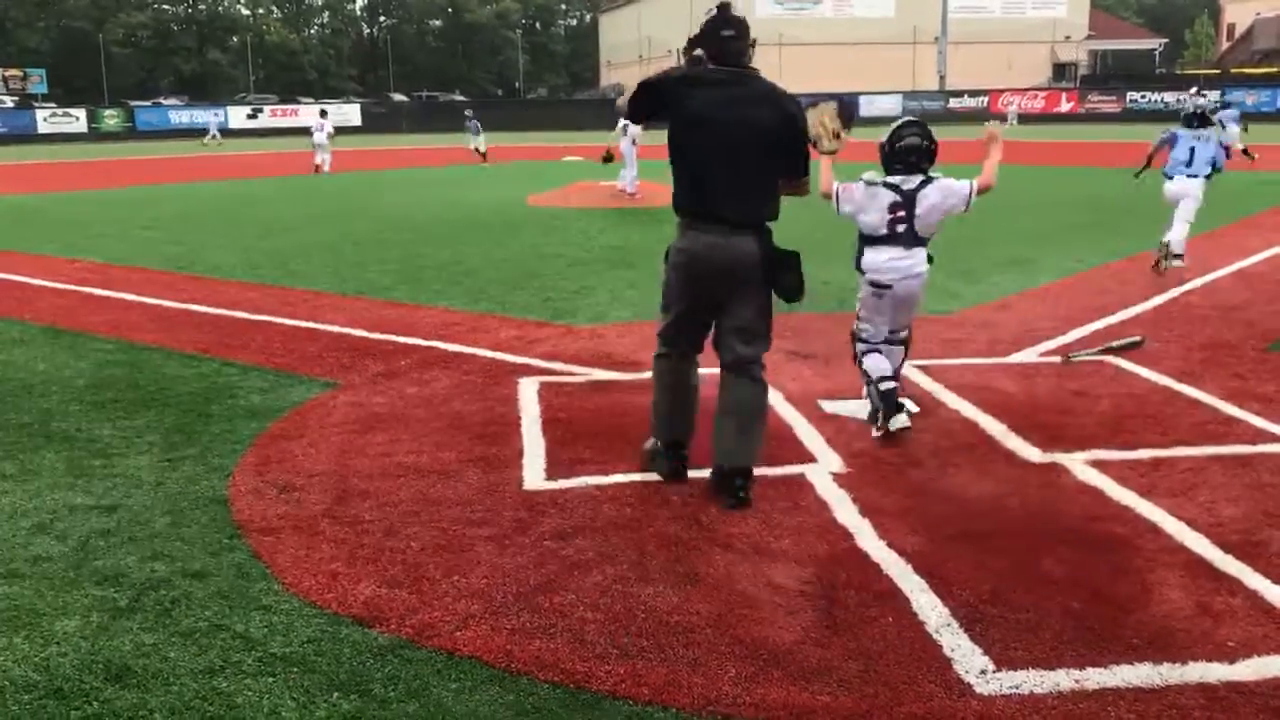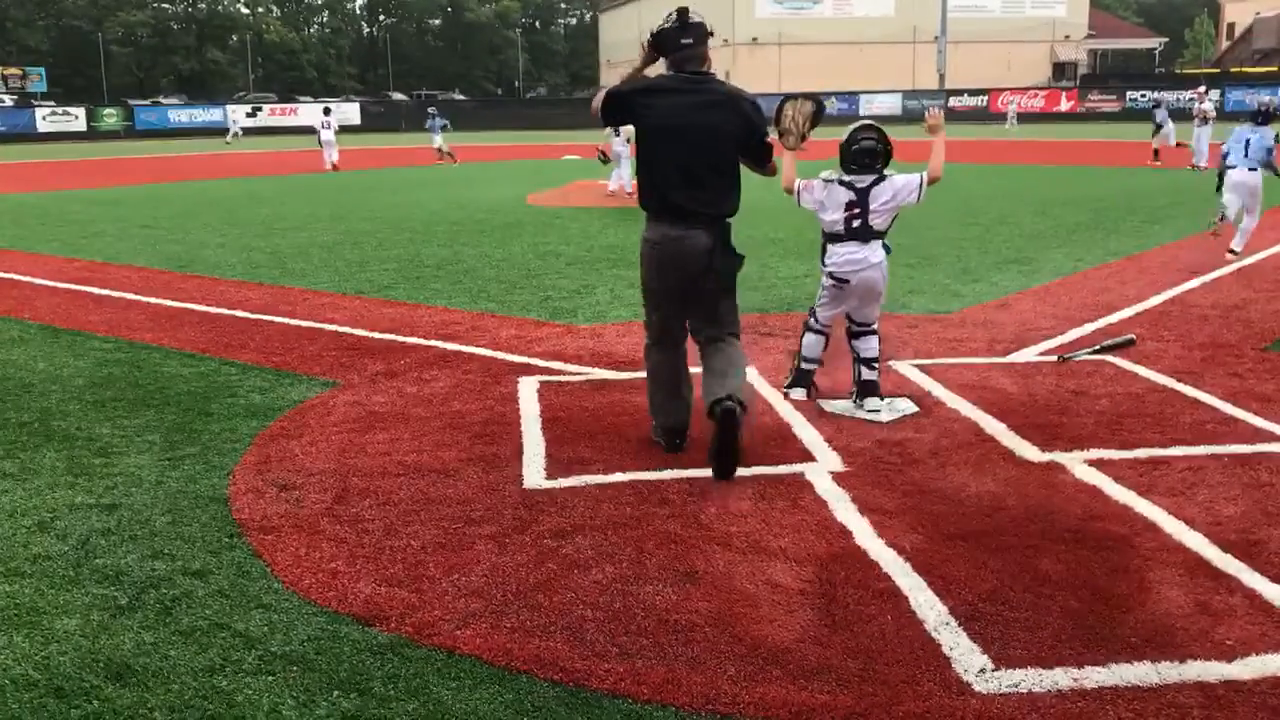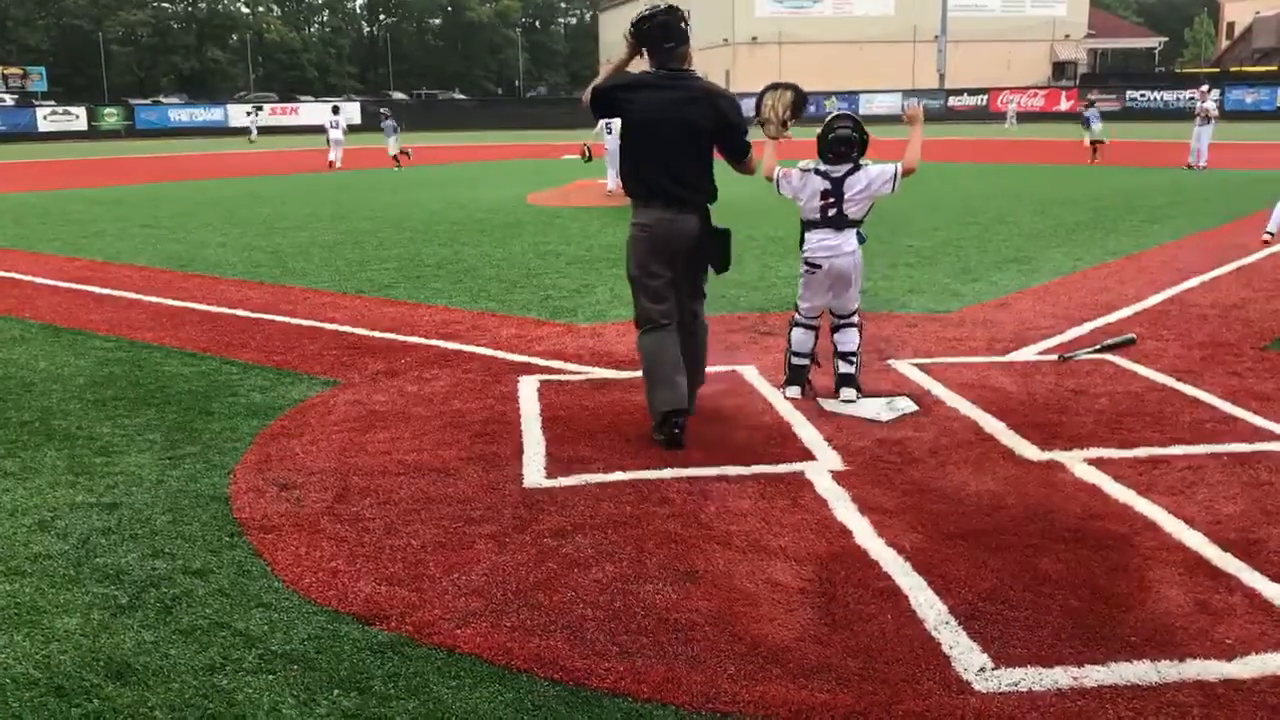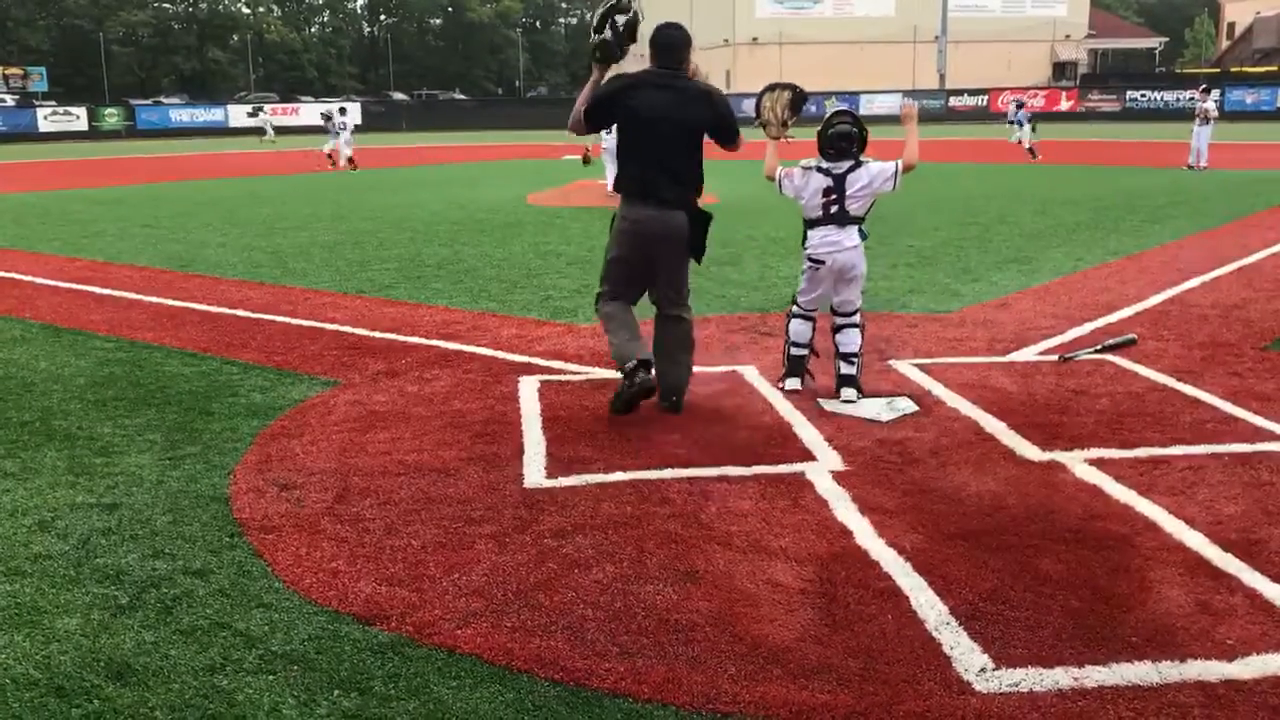
dt=0.3s
person 1, frame 1
left shoulder: (679, 86)
right shoulder: (783, 105)
left elbow: (628, 107)
right elbow: (798, 184)
left wrist: (678, 70)
left hip: (697, 241)
right hip: (753, 245)
left knee: (676, 348)
right knee: (745, 361)
left ankle: (671, 448)
right ankle: (735, 473)
person 1, frame 2
left shoulder: (645, 95)
right shoulder: (739, 104)
left elbow: (599, 107)
right elbow: (767, 167)
left wrist: (641, 65)
left hip: (663, 234)
right hip: (713, 238)
left knee: (664, 336)
right knee: (720, 333)
left ankle: (671, 428)
right ankle: (727, 402)
person 1, frame 3
left shoulder: (629, 90)
right shoulder: (715, 99)
left elbow: (590, 98)
right elbow: (747, 165)
left wrist: (625, 54)
left hip: (650, 220)
right hip: (695, 221)
left knee: (655, 320)
right knee: (690, 313)
left ankle: (670, 419)
right ankle: (685, 398)
person 1, frame 4
left shoulder: (625, 88)
right shoulder: (707, 98)
left elbow: (577, 124)
right elbow: (734, 143)
left wrist: (596, 76)
left hip: (636, 214)
right hip: (681, 217)
left knee: (613, 297)
right knee: (674, 308)
left ankle: (636, 367)
right ankle: (673, 390)
person 2, frame 1
left shoulder: (869, 189)
right shoulder: (937, 190)
left elbow: (827, 190)
right elbow: (985, 184)
left wrist: (826, 155)
right wrist: (994, 146)
left hip: (878, 275)
right hip: (915, 274)
left knee: (870, 342)
right knee: (897, 334)
left ankle: (891, 410)
right ankle: (886, 400)
person 2, frame 2
left shoulder: (828, 186)
right shoulder: (892, 186)
left elbow: (788, 185)
right elbow: (934, 175)
left wrist: (789, 149)
right wrist: (937, 135)
left hip: (839, 267)
right hip: (874, 266)
left knee: (819, 322)
right knee: (865, 326)
left ankle: (801, 383)
right ankle: (870, 392)
person 2, frame 3
left shoulder: (806, 175)
right shoulder: (867, 175)
left elbow: (769, 173)
right elbow: (910, 165)
left wrist: (771, 138)
right wrist: (915, 126)
left hip: (815, 254)
right hip: (848, 254)
left knee: (806, 317)
right knee: (847, 318)
left ankle: (795, 381)
right ankle: (847, 383)
person 2, frame 4
left shoulder: (807, 173)
right shoulder: (868, 172)
left elbow: (771, 172)
right elbow: (910, 162)
left wrist: (773, 137)
right wrist: (911, 124)
left hip: (818, 252)
right hip: (851, 251)
left knee: (803, 310)
right knee: (848, 316)
left ankle: (794, 374)
right ankle: (848, 383)
